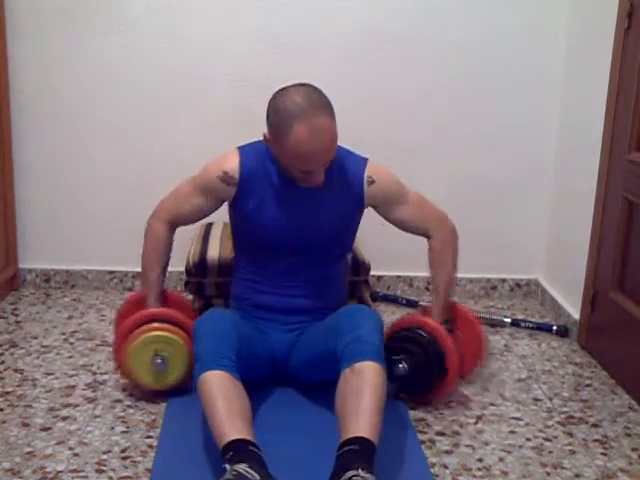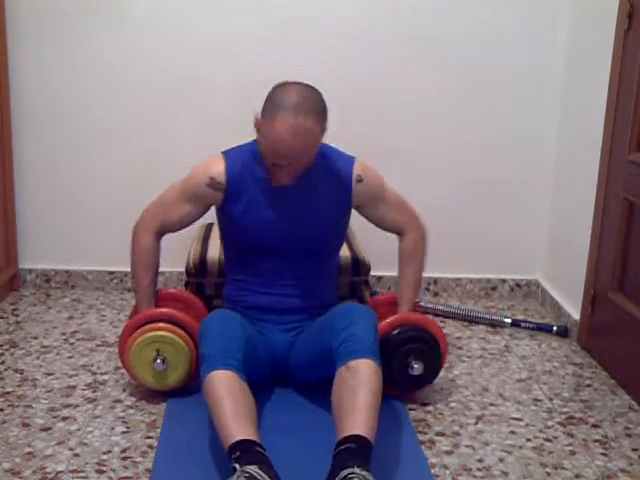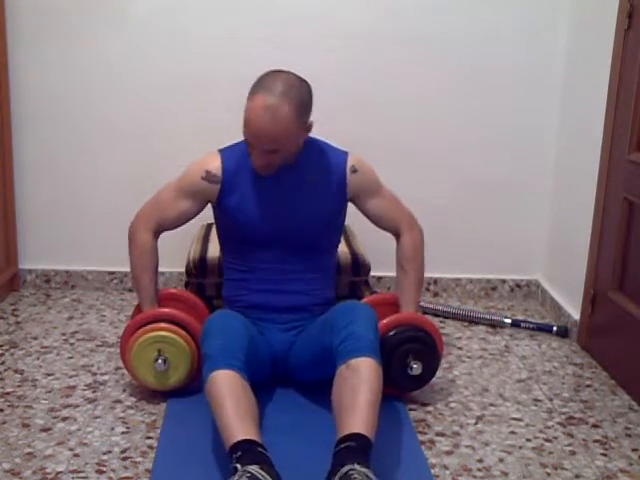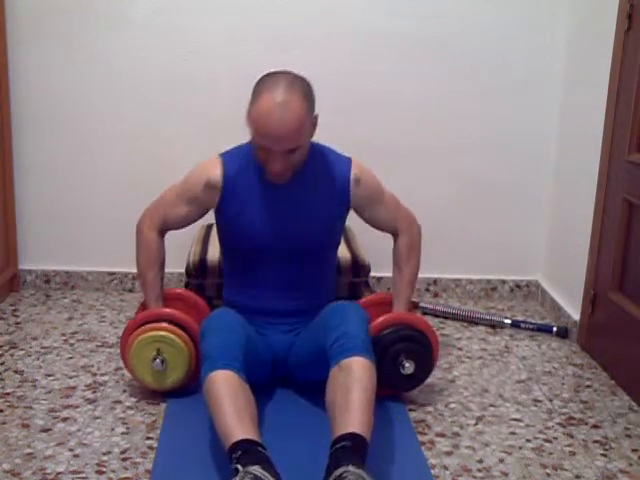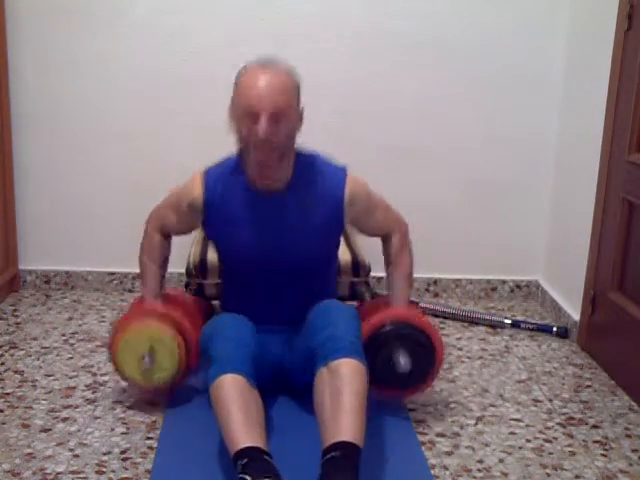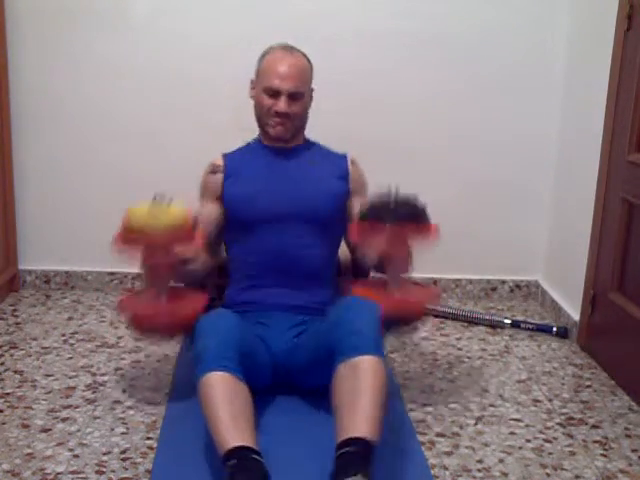
dt=0.4s
person 1, frame 1
left shoulder: (363, 176)
right shoulder: (235, 171)
left elbow: (441, 230)
right elbow: (162, 221)
left wrist: (437, 317)
right wrist: (152, 309)
left hip: (320, 335)
right hip: (252, 331)
left knee: (363, 322)
right knee: (212, 326)
person 1, frame 2
left shoulder: (351, 175)
right shoulder: (222, 174)
left elbow: (411, 230)
right elbow: (148, 229)
left wrist: (404, 314)
left hip: (315, 335)
right hip: (249, 332)
left knee: (358, 318)
right knee: (218, 327)
person 1, frame 3
left shoulder: (344, 170)
right shoulder: (218, 170)
left elbow: (408, 231)
right elbow: (144, 227)
right wrist: (151, 316)
left hip: (314, 334)
right hip: (247, 331)
left knee: (358, 318)
right knee: (221, 328)
person 1, frame 4
left shoulder: (347, 176)
right shoulder: (219, 176)
left elbow: (407, 230)
right elbow: (150, 226)
left wrist: (398, 317)
left hip: (313, 335)
right hip: (248, 334)
left knee: (349, 317)
right knee: (219, 326)
person 1, frame 5
left shoulder: (340, 189)
right shoulder: (205, 191)
left elbow: (396, 233)
right elbow: (157, 229)
right wrist: (151, 308)
left hip: (313, 340)
right hip: (245, 336)
left knee: (336, 319)
right knee: (226, 334)
person 1, frame 6
left shoulder: (342, 168)
right shoulder: (225, 169)
left elbow: (371, 252)
right elbow: (202, 258)
left hip: (316, 333)
right hip: (249, 330)
left knee: (361, 313)
right knee: (215, 328)
